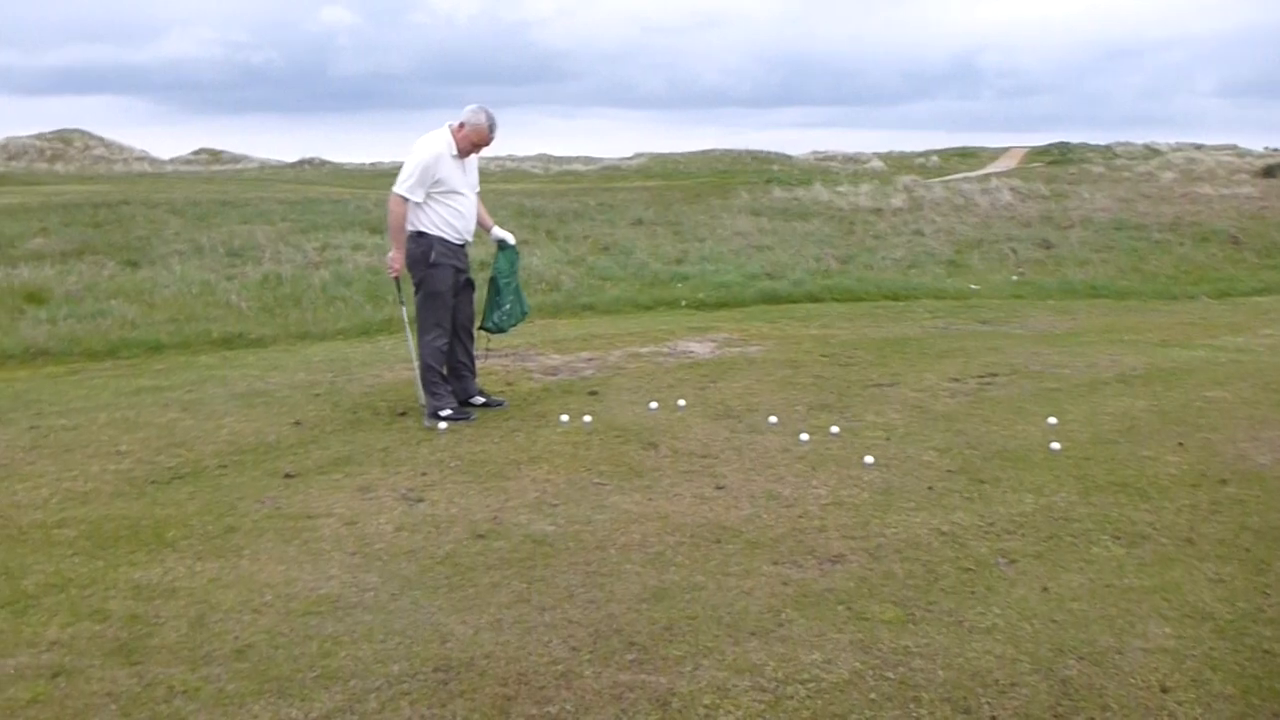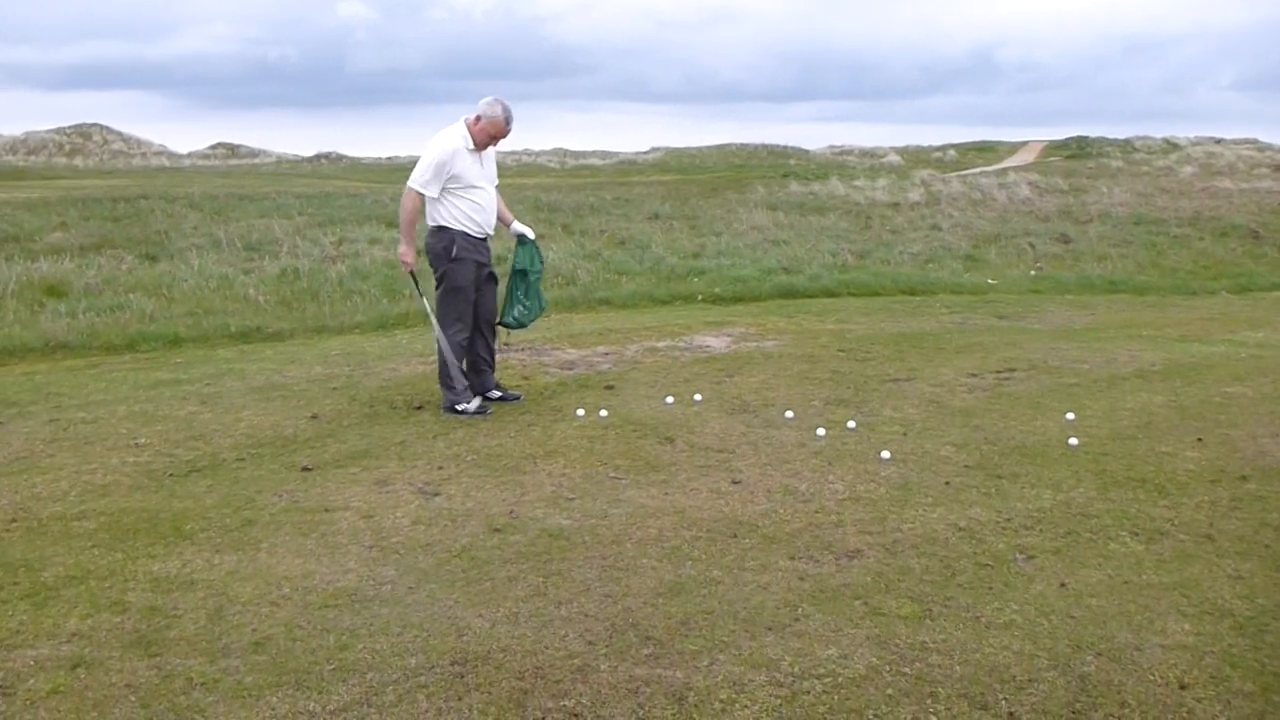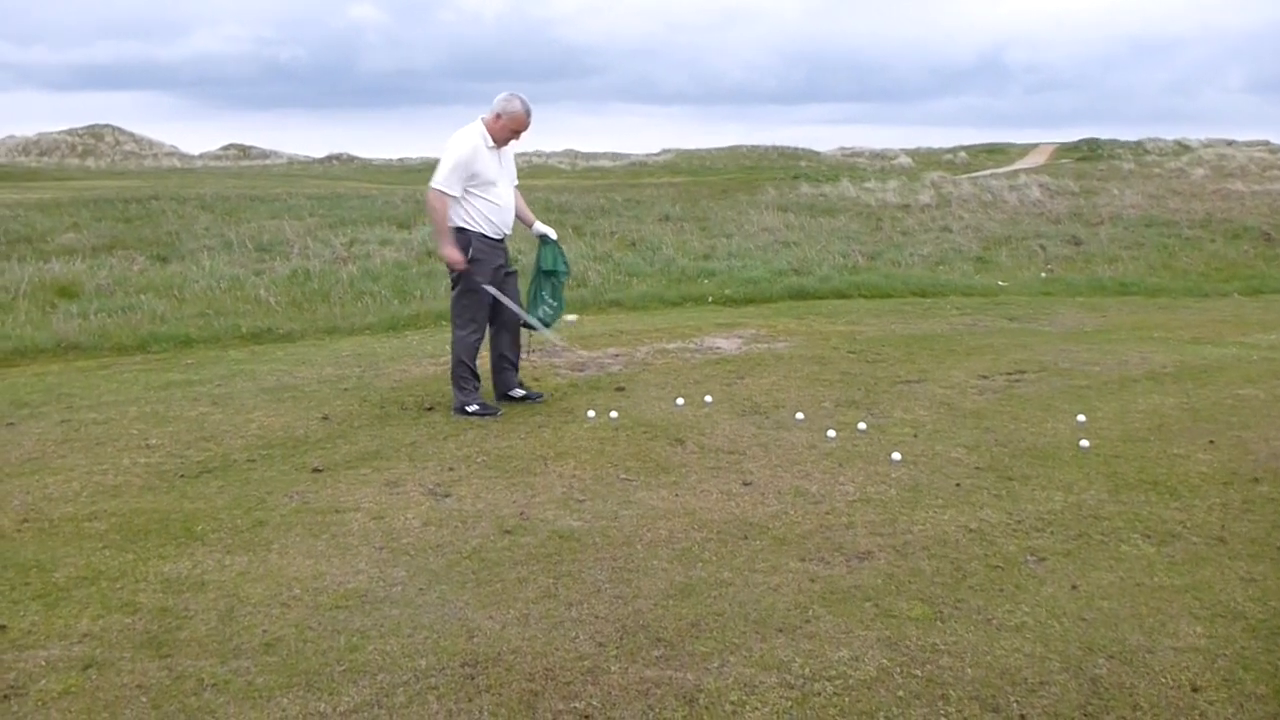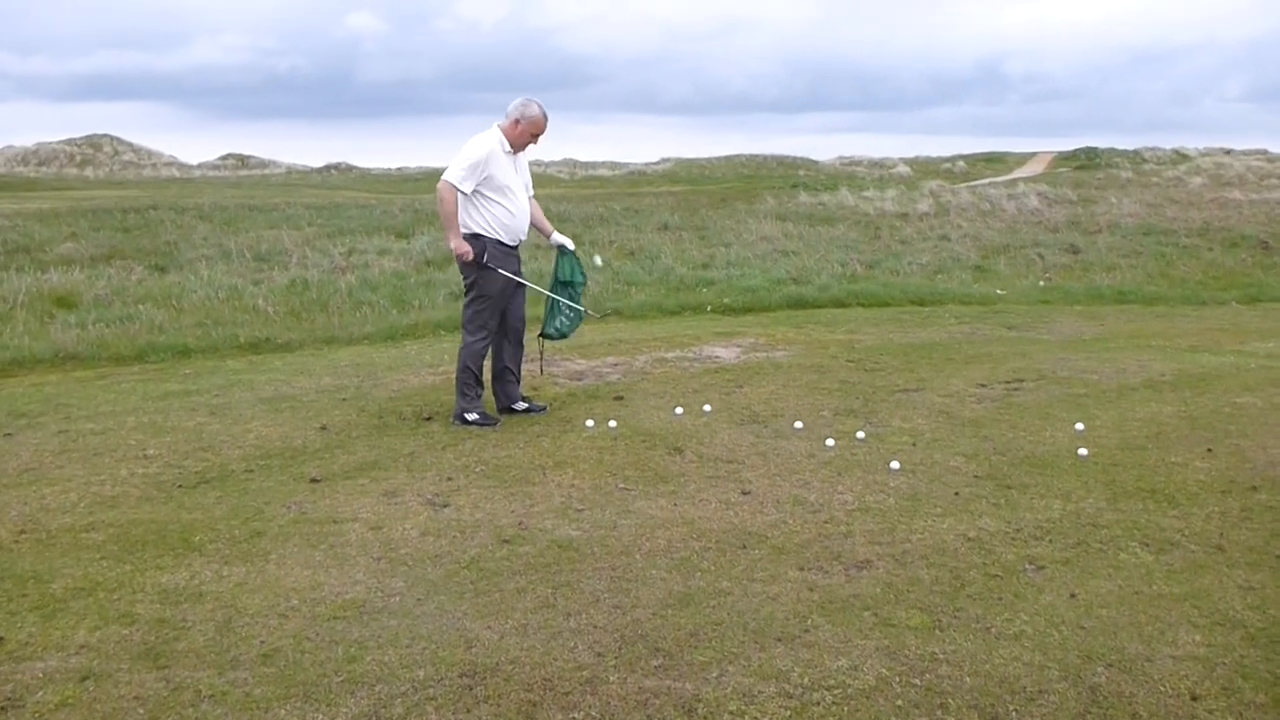
dt=0.3s
person 1, frame 1
left shoulder: (468, 154)
right shoulder: (429, 151)
right elbow: (398, 200)
left wrist: (493, 229)
right wrist: (397, 250)
left hip: (456, 249)
right hip: (431, 249)
left knee: (462, 324)
right knee: (436, 328)
left ankle: (465, 390)
right ankle: (438, 401)
person 1, frame 2
left shoulder: (486, 149)
right shoulder: (448, 146)
right elbow: (414, 193)
left wrist: (513, 223)
right wrist: (407, 244)
left hip: (478, 245)
right hip: (453, 244)
left knee: (485, 319)
right knee: (457, 322)
left ankle: (484, 385)
right ankle: (456, 396)
person 1, frame 3
left shoulder: (503, 147)
right shoulder: (466, 145)
right elbow: (438, 194)
left wrist: (535, 224)
right wrist: (446, 244)
left hip: (497, 244)
right hip: (471, 246)
left knee: (510, 316)
right knee: (470, 324)
left ankle: (508, 384)
right ankle: (465, 398)
person 1, frame 4
left shoulder: (518, 156)
right shoulder: (482, 148)
left elbow: (527, 200)
right elbow: (445, 188)
left wrist: (553, 234)
right wrist: (455, 238)
left hip: (508, 253)
right hip: (484, 252)
left knee: (512, 329)
right knee: (479, 331)
left ankle: (508, 397)
right ankle: (466, 407)
